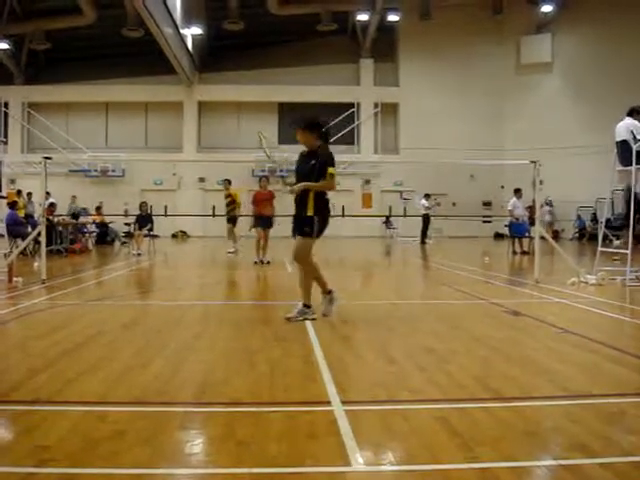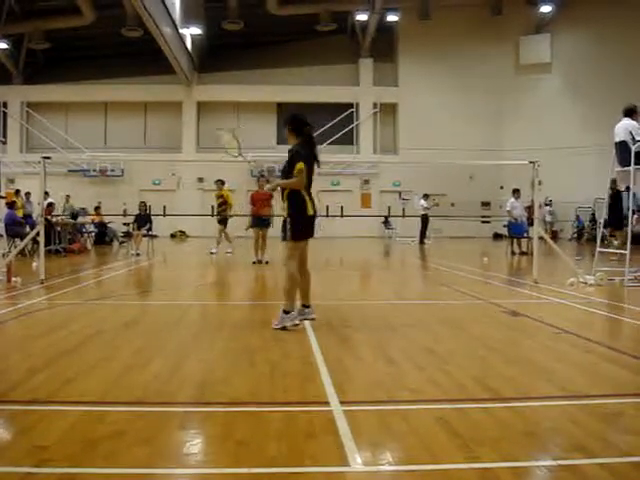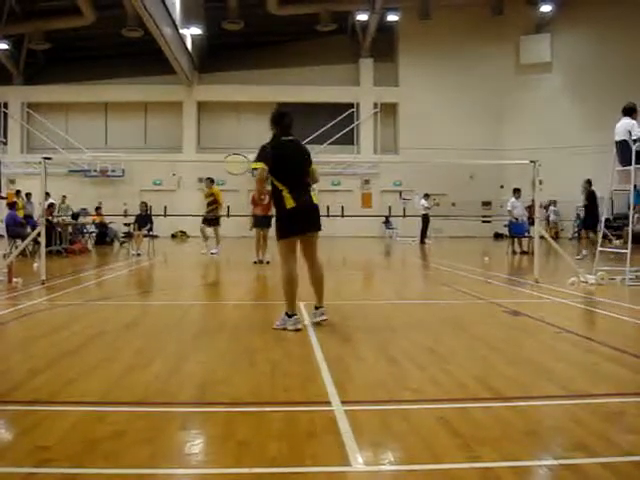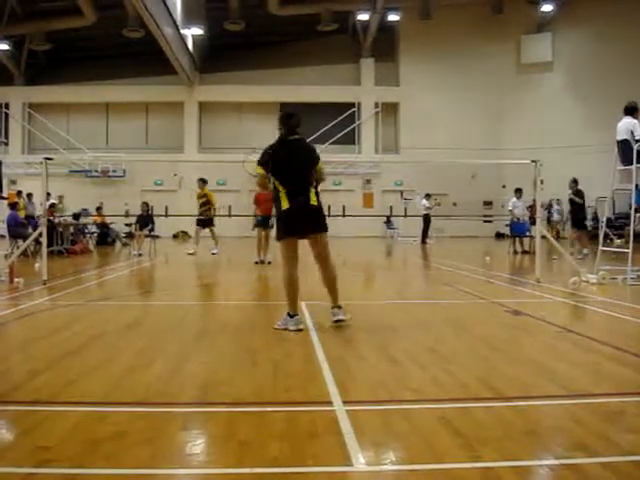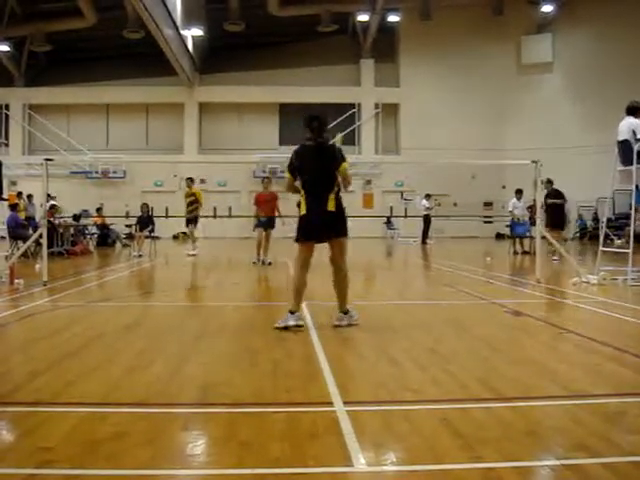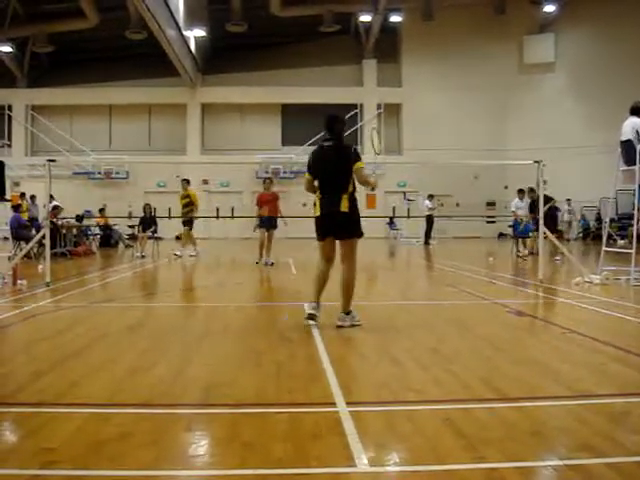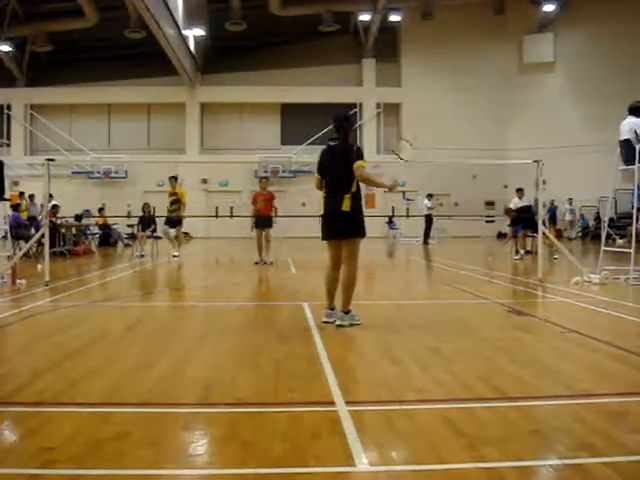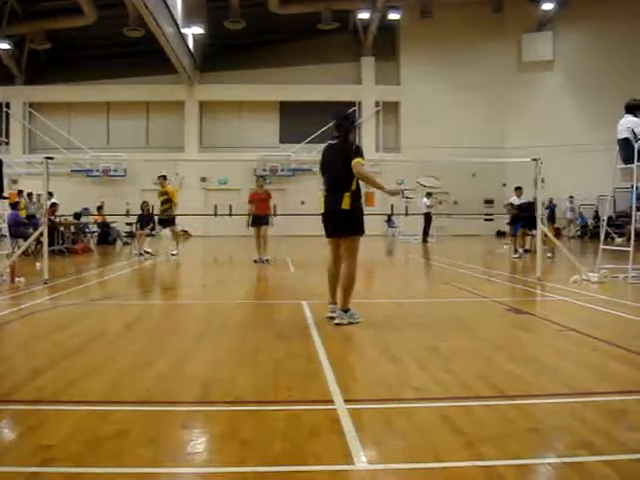
dt=0.3s
person 1, frame 1
left shoulder: (325, 155)
right shoulder: (303, 156)
left elbow: (330, 185)
left wrist: (306, 185)
right wrist: (295, 186)
left hip: (316, 212)
right hip: (301, 211)
left knee: (300, 256)
right knee: (302, 258)
left ankle: (327, 292)
right ankle: (306, 307)
person 1, frame 2
left shoulder: (297, 151)
right shoulder: (307, 151)
left elbow: (300, 182)
left wrist: (276, 184)
right wrist: (282, 185)
left hip: (298, 211)
right hip: (307, 210)
left knee: (291, 261)
right knee: (301, 262)
left ankle: (289, 313)
right ankle: (306, 307)
person 1, frame 3
left shoulder: (268, 149)
right shoulder: (301, 147)
left elbow: (261, 177)
right elbow: (314, 178)
left wrist: (260, 191)
left hip: (287, 208)
right hip: (309, 205)
left knee: (288, 262)
right knee: (312, 259)
left ankle: (291, 316)
right ankle: (319, 308)
person 1, frame 4
left shoulder: (272, 150)
right shoulder: (308, 147)
left elbow: (261, 181)
right elbow: (320, 177)
left hip: (287, 209)
right hip: (311, 206)
left knee: (290, 263)
right knee: (324, 259)
left ankle: (293, 316)
right ankle: (336, 308)
person 1, frame 5
left shoulder: (299, 153)
right shoulder: (333, 150)
left elbow: (290, 186)
right elbow: (346, 180)
right wrist: (341, 186)
left hip: (308, 212)
right hip: (332, 209)
left knee: (302, 264)
right knee: (339, 263)
left ankle: (294, 314)
right ankle: (343, 313)
person 1, frame 6
left shoulder: (316, 153)
right shoulder: (349, 151)
left elbow: (308, 186)
right elbow: (361, 178)
right wrist: (372, 184)
left hip: (323, 211)
right hip: (345, 209)
left knee: (325, 261)
right knee: (348, 262)
left ankle: (314, 305)
right ankle: (345, 314)
person 1, frame 7
left shoulder: (325, 152)
right shoulder: (353, 150)
left elbow: (319, 185)
right elbow: (361, 175)
right wrist: (387, 185)
left hip: (329, 210)
right hip: (348, 209)
left knee: (334, 262)
right knee: (349, 262)
left ankle: (329, 310)
right ankle: (344, 313)
person 1, frame 8
left shoulder: (327, 150)
right shoulder: (352, 148)
right elbow: (359, 171)
right wrist: (385, 189)
left hip: (329, 208)
right hip: (348, 207)
left knee: (336, 258)
right knee: (349, 260)
left ankle: (333, 305)
right ankle: (343, 311)
